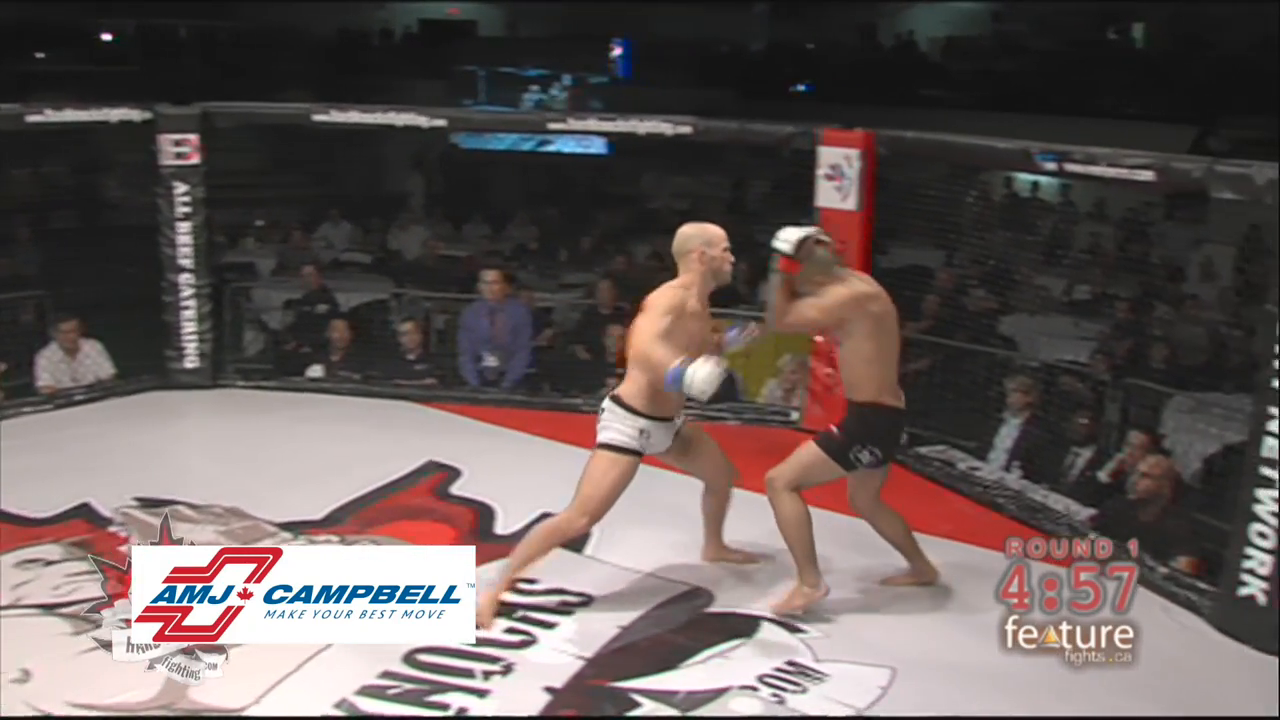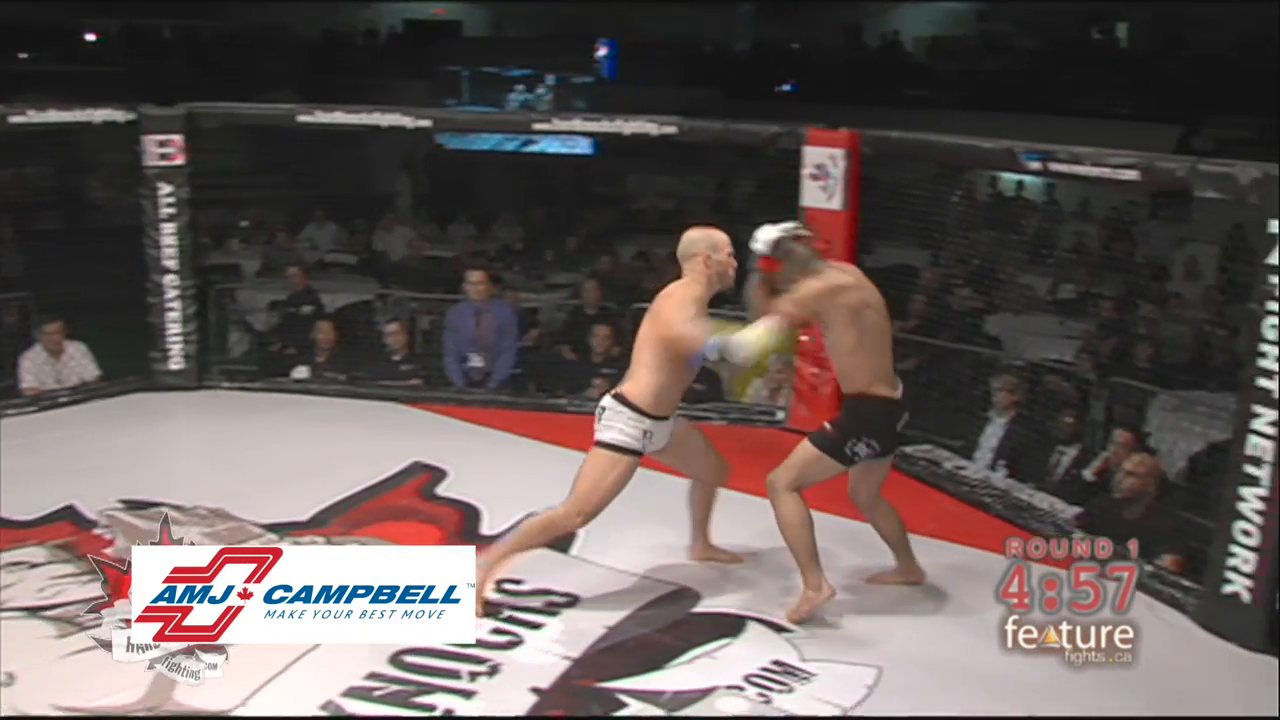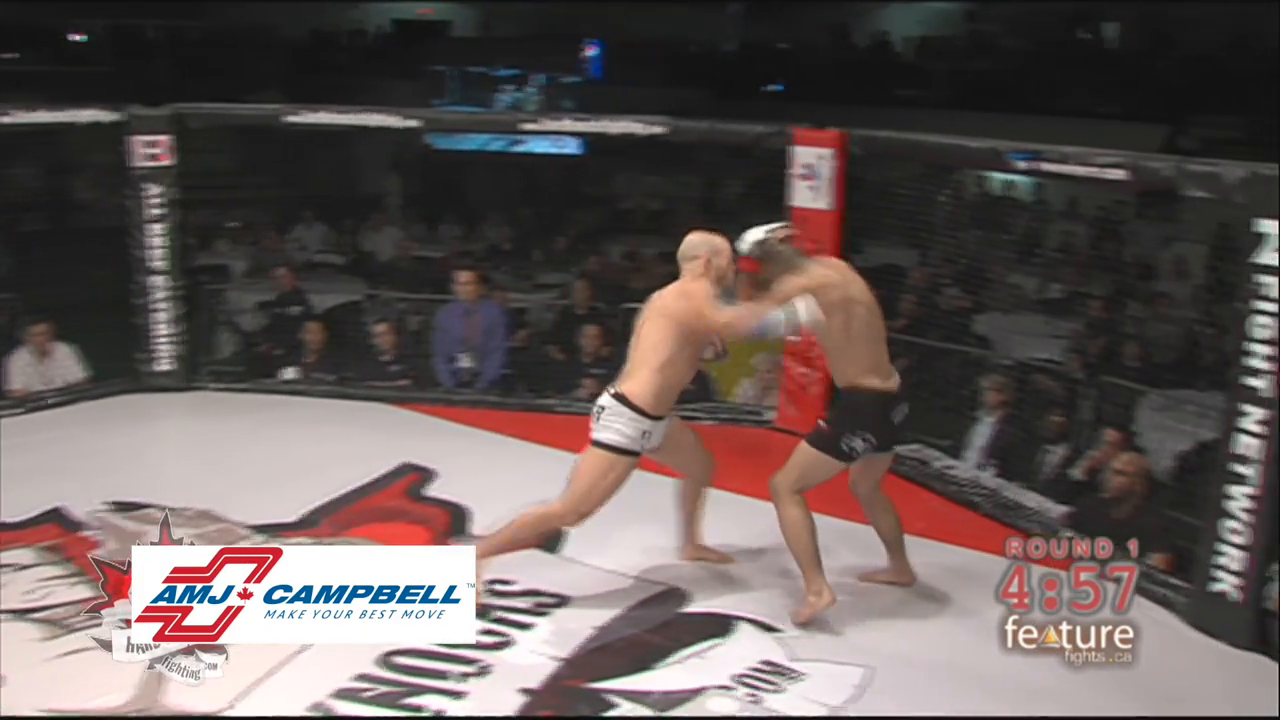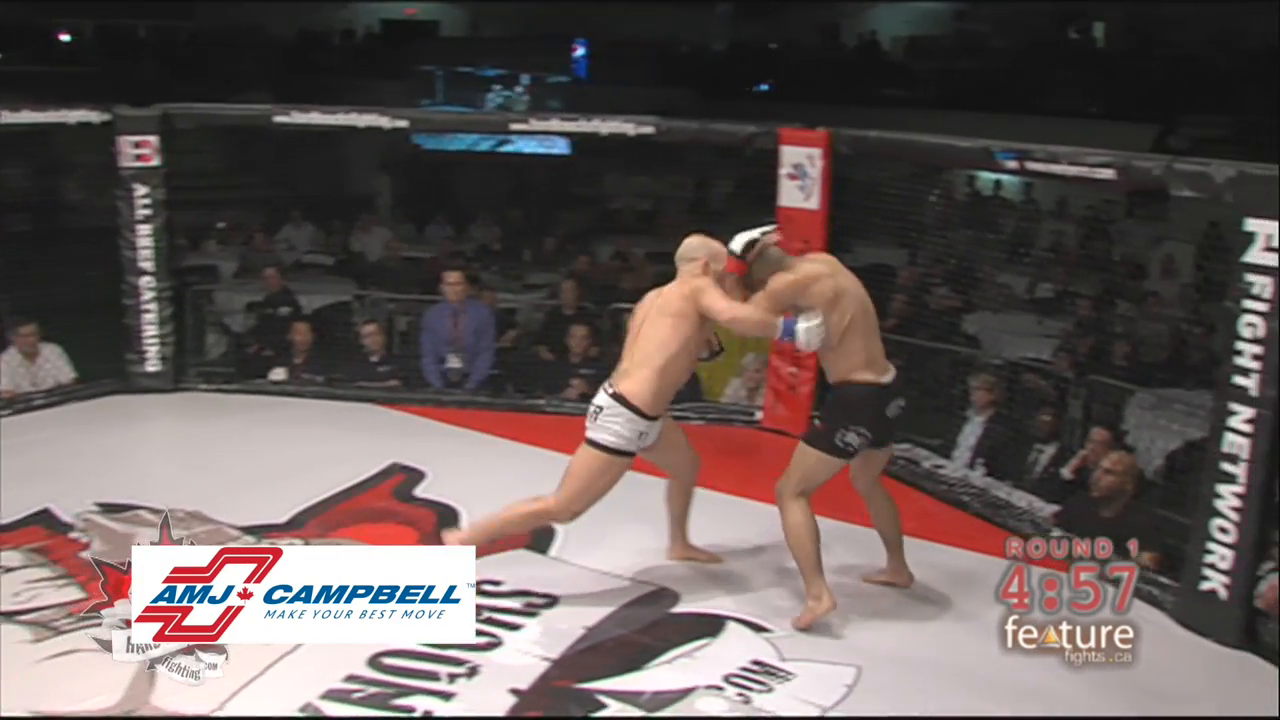
dt=0.1s
person 1, frame 1
left shoulder: (854, 295)
right shoulder: (851, 284)
left elbow: (780, 320)
right elbow: (791, 309)
left wrist: (785, 264)
right wrist: (802, 259)
left hip: (871, 420)
right hip: (878, 416)
left knee: (780, 482)
right knee: (866, 502)
left ankle: (809, 583)
right ankle: (922, 568)
person 1, frame 2
left shoulder: (826, 288)
right shoulder: (842, 273)
left elbow: (762, 317)
right elbow: (787, 306)
left wrist: (764, 262)
right wrist: (787, 252)
left hip: (867, 411)
right hip: (889, 407)
left knee: (782, 484)
right knee: (865, 494)
left ankle: (815, 587)
right ankle: (908, 567)
person 1, frame 3
left shoulder: (809, 283)
right shoulder: (830, 267)
left wrist: (749, 263)
right wrist: (771, 252)
left hip: (862, 405)
right hip: (888, 399)
left knee: (785, 488)
right knee: (866, 488)
left ankle: (817, 590)
right ankle: (900, 567)
person 1, frame 4
left shoulder: (791, 281)
right shoulder: (821, 262)
left wrist: (737, 264)
right wrist: (762, 254)
left hip: (855, 397)
right hip: (886, 391)
left knee: (791, 491)
right knee: (868, 483)
left ankle: (818, 597)
right ankle: (897, 566)
person 2, frame 1
left shoulder: (701, 300)
right shoulder: (668, 299)
right elbow: (641, 347)
left wrist: (730, 340)
right wrist: (679, 375)
left hip: (668, 422)
right hip: (628, 422)
left knee: (725, 475)
right knee: (580, 518)
left ankle: (715, 546)
right ankle: (496, 588)
person 2, frame 2
left shoulder: (693, 296)
right shoulder: (683, 294)
right elbow: (675, 332)
left wrist: (708, 351)
right wrist: (718, 344)
left hip: (659, 419)
right hip: (631, 421)
left knee: (714, 470)
right knee: (575, 514)
left ankle: (701, 545)
right ankle: (484, 566)
person 2, frame 3
left shoulder: (665, 298)
right shoulder: (692, 291)
right elbow: (719, 321)
left wrist: (701, 350)
right wrist: (783, 315)
left hip: (649, 416)
right hip: (627, 419)
left knee: (701, 468)
right knee: (570, 510)
left ankle: (690, 545)
right ankle: (475, 555)
person 2, frame 4
left shoulder: (655, 298)
right shoulder: (699, 287)
right elbow: (734, 316)
left wrist: (694, 349)
right wrist: (791, 328)
left hip: (640, 413)
right hip: (622, 418)
left knee: (687, 468)
right knee: (562, 507)
left ankle: (679, 544)
right ankle: (464, 540)
